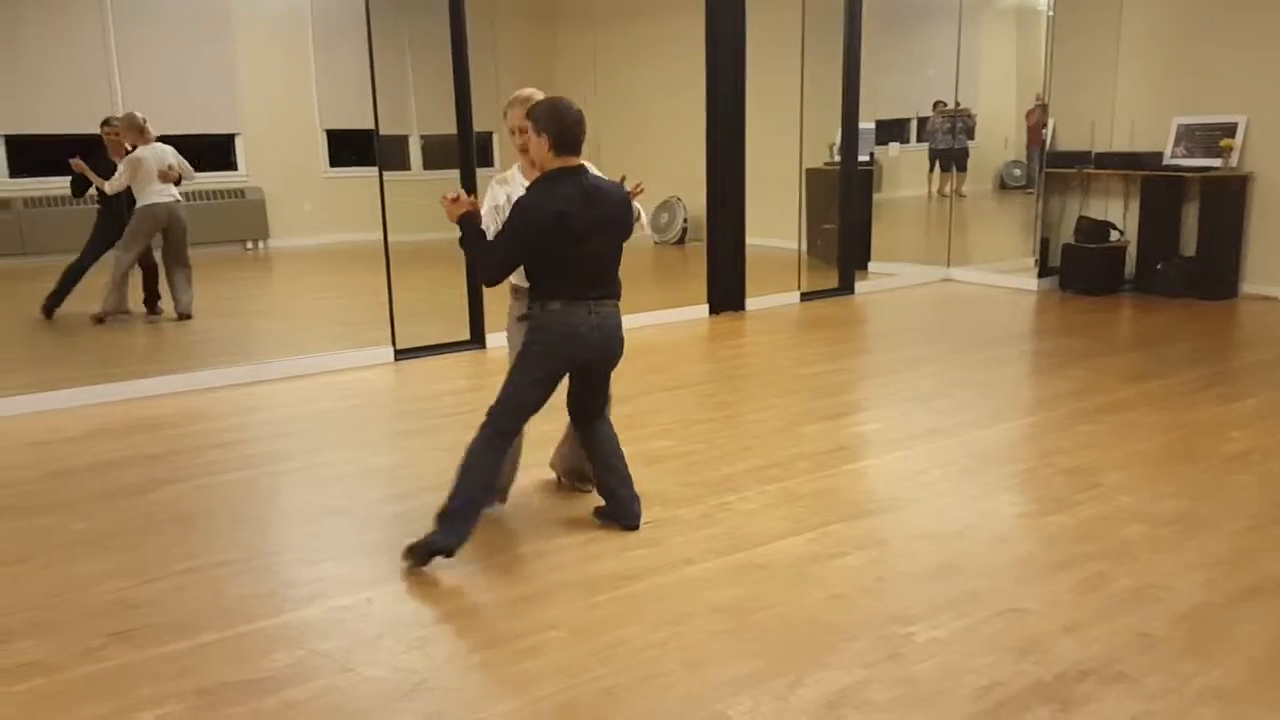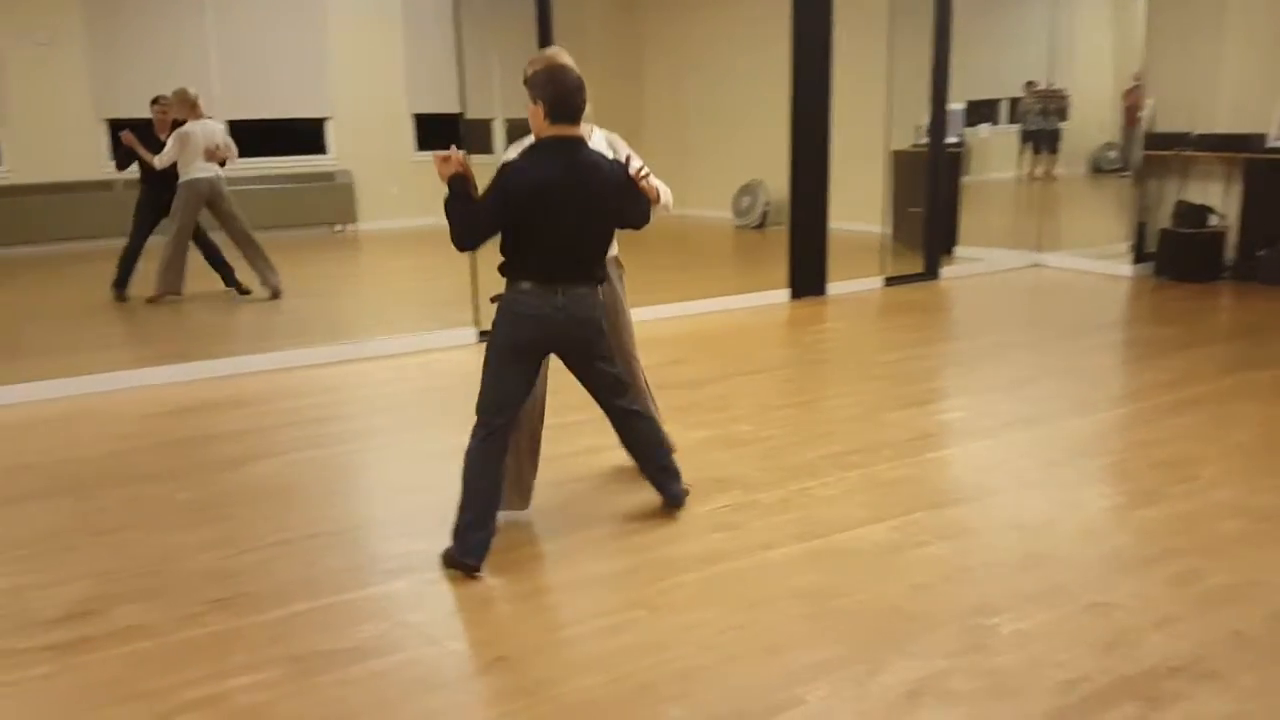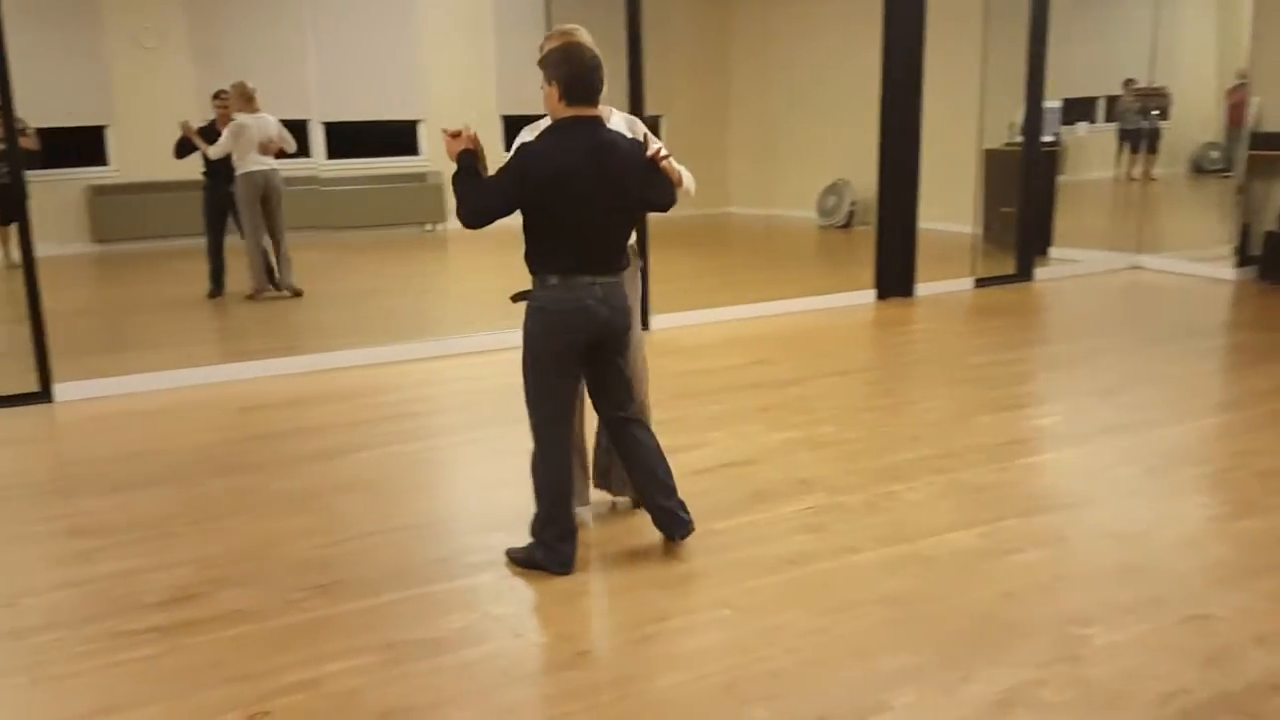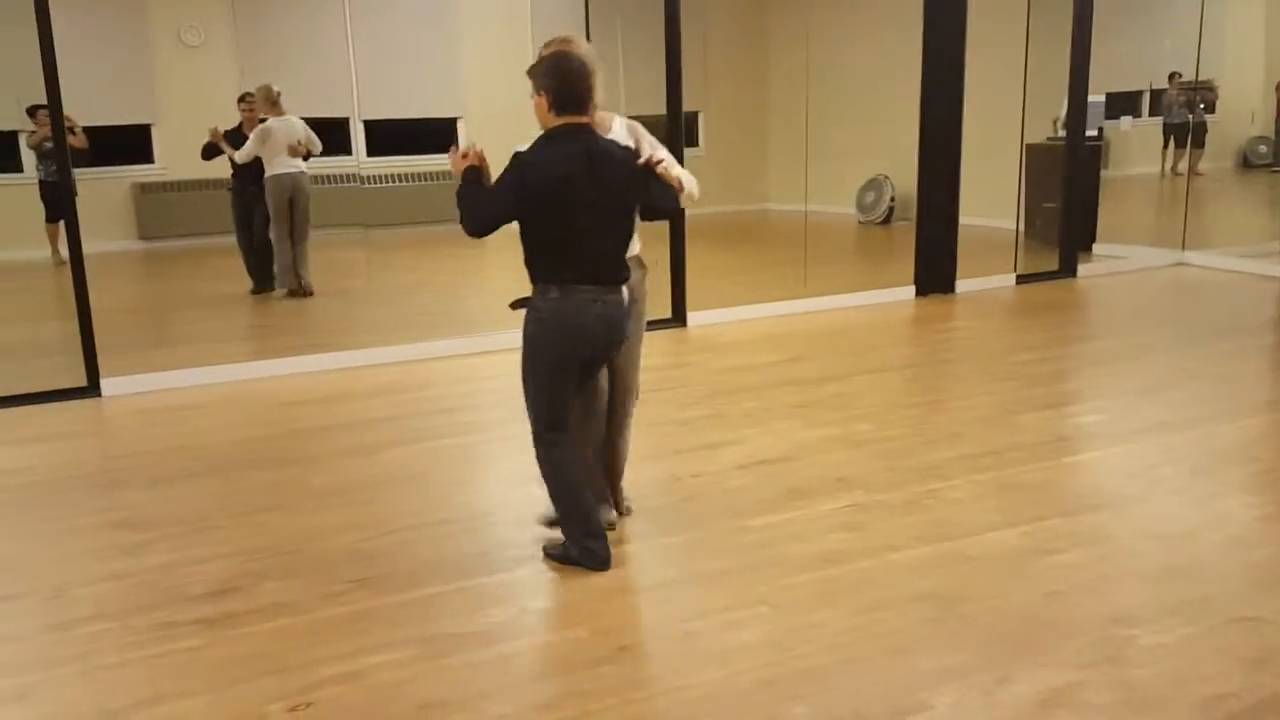
dt=0.4s
person 1, frame 1
left shoulder: (535, 205)
right shoulder: (612, 195)
left elbow: (490, 271)
left wrist: (467, 221)
left hip: (556, 325)
right hip: (608, 323)
left knee: (498, 428)
right knee: (591, 415)
left ankle: (448, 532)
right ankle: (624, 506)
person 1, frame 2
left shoulder: (518, 174)
right shoulder: (607, 173)
left elbow: (466, 236)
right elbow: (636, 216)
left wrist: (457, 184)
right wrist: (637, 186)
left hip: (524, 308)
right hip: (581, 306)
left knee: (493, 426)
right knee: (622, 402)
left ankle: (468, 546)
right ankle: (671, 486)
person 1, frame 3
left shoulder: (537, 156)
right shoulder: (628, 153)
left elbow: (475, 212)
right elbow: (662, 197)
left wrist: (466, 160)
right wrist: (655, 164)
left hip: (556, 301)
right hip: (611, 297)
left knee: (552, 430)
right knee: (624, 415)
left ankle: (554, 547)
right ankle: (672, 517)
person 1, frame 4
left shoulder: (533, 165)
right shoulder: (621, 160)
left elbow: (478, 221)
right elbow: (666, 205)
left wrist: (470, 175)
right wrist: (651, 169)
left hip: (557, 311)
right hip: (610, 307)
left knee: (552, 432)
right knee: (562, 415)
left ankle: (587, 543)
right ankle: (577, 512)
person 2, frame 1
left shoulder: (583, 176)
right shoulder: (502, 189)
left elbow: (630, 220)
left wrist: (627, 205)
right hip: (530, 301)
left ankle: (574, 465)
person 2, frame 2
left shoulder: (606, 144)
right shoulder: (522, 154)
left elbow: (662, 199)
left wrist: (646, 186)
left hip: (599, 274)
left knee: (625, 369)
right ankle: (506, 490)
person 2, frame 3
left shoulder: (626, 127)
right shoulder: (537, 137)
left elbow: (684, 186)
left wrist: (668, 170)
left knee: (626, 372)
left ankle: (622, 476)
right ankle: (569, 490)
person 2, frame 4
left shoulder: (628, 133)
left elbow: (687, 193)
left wrist: (671, 177)
left hip: (624, 272)
left knee: (624, 387)
right knee: (588, 386)
left ankle: (608, 487)
right ankle: (591, 498)
person 3, frame 1
left shoulder: (133, 159)
right shoulder: (168, 150)
left elbow: (111, 188)
right elbow: (190, 174)
left wrist: (85, 170)
left hip: (149, 210)
right hip: (174, 207)
left knee: (124, 255)
right knee: (177, 261)
left ankle: (112, 307)
right ankle: (184, 307)
person 3, frame 2
left shoulder: (182, 133)
right shoulder: (216, 127)
left elbow: (159, 163)
right elbow: (233, 154)
left wrist: (135, 145)
left hip: (191, 186)
right hip: (215, 182)
left knee: (178, 237)
right knee: (241, 233)
left ankle: (166, 288)
right ankle: (271, 282)
person 3, frame 3
left shoulder: (237, 126)
right shoulder: (271, 121)
left elbow: (213, 154)
right elbow: (291, 147)
left wrist: (193, 136)
left hip: (248, 178)
right hip: (272, 175)
left knee: (253, 233)
right knee: (277, 231)
left ankle: (260, 286)
right ankle: (288, 281)
person 3, frame 4
left shoulder: (263, 130)
right shoulder: (298, 123)
left elbow: (240, 158)
right elbow: (318, 148)
left wrist: (220, 142)
left hip: (276, 180)
right hip: (300, 177)
left knee: (281, 234)
right knee: (300, 233)
left ankle: (292, 284)
right ankle: (304, 281)
person 4, frame 1
right shoulder: (96, 163)
left elbow: (165, 174)
right elbow: (77, 192)
left wrist: (172, 175)
right wrist: (78, 173)
left hip: (133, 216)
right hip: (108, 218)
left knee: (147, 262)
right knee: (84, 261)
left ankle: (152, 302)
right ankle: (52, 301)
person 4, frame 2
right shoulder: (143, 139)
right elbow: (121, 165)
right wrist: (127, 146)
left hip: (177, 195)
right hip: (151, 196)
left knee: (201, 239)
right knee: (135, 242)
left ankle: (231, 279)
right ankle: (120, 286)
person 4, frame 3
right shoulder: (205, 132)
right elbow: (179, 153)
right wrist: (185, 136)
right hip: (214, 190)
right knee: (214, 239)
left ankle: (269, 276)
right ankle: (216, 283)
person 4, frame 4
right shoulder: (231, 136)
right elbow: (207, 155)
right wrist: (212, 142)
left hip: (264, 191)
right hip: (241, 192)
left knee: (260, 235)
right knee: (245, 240)
left ankle: (269, 277)
right ankle: (258, 280)
